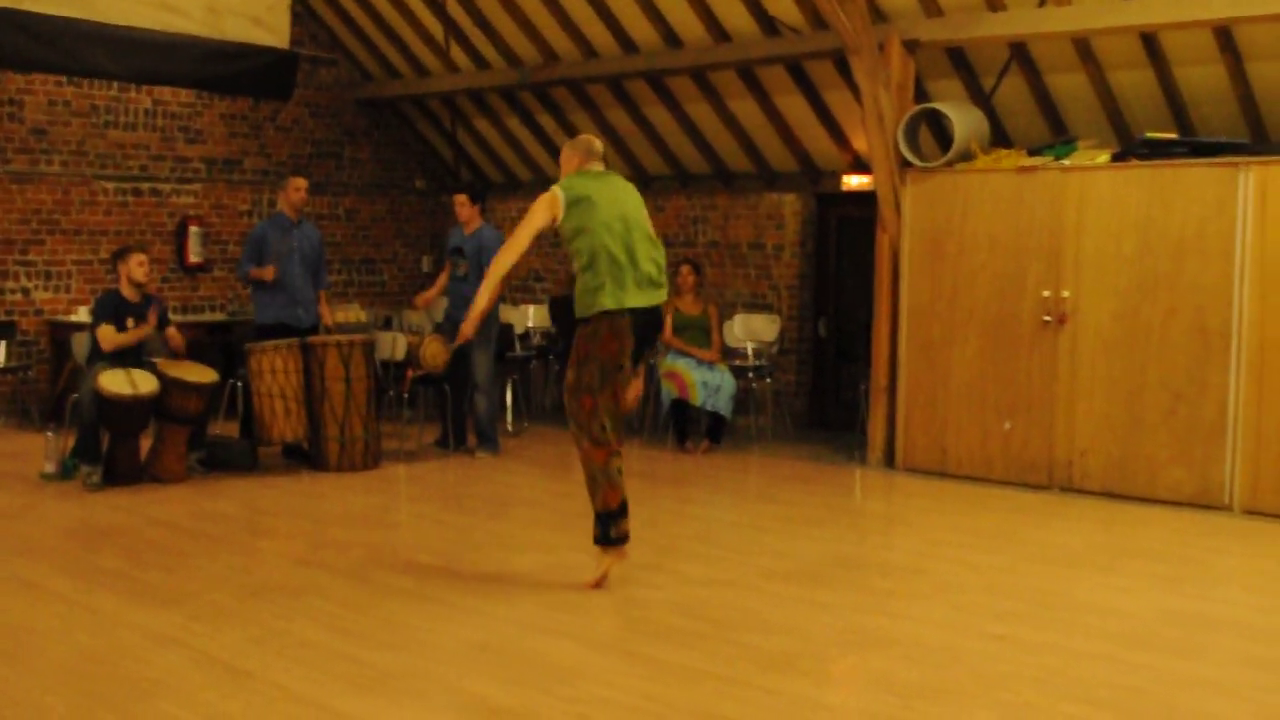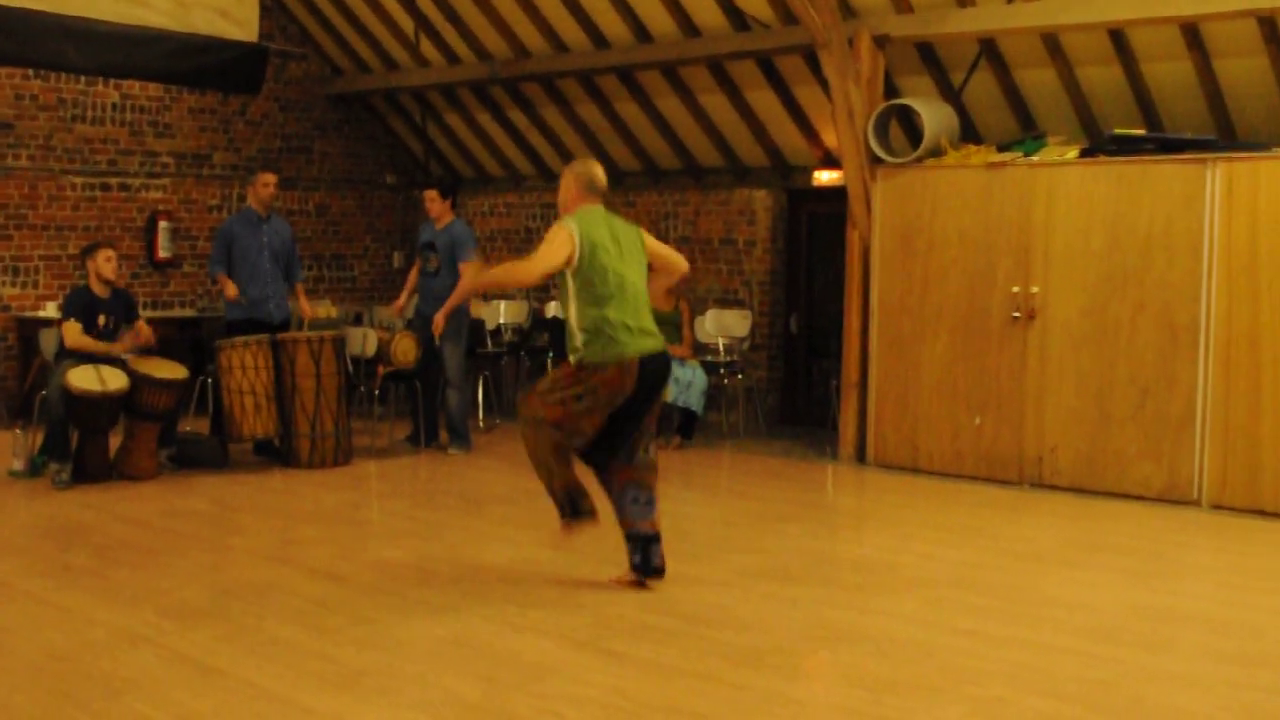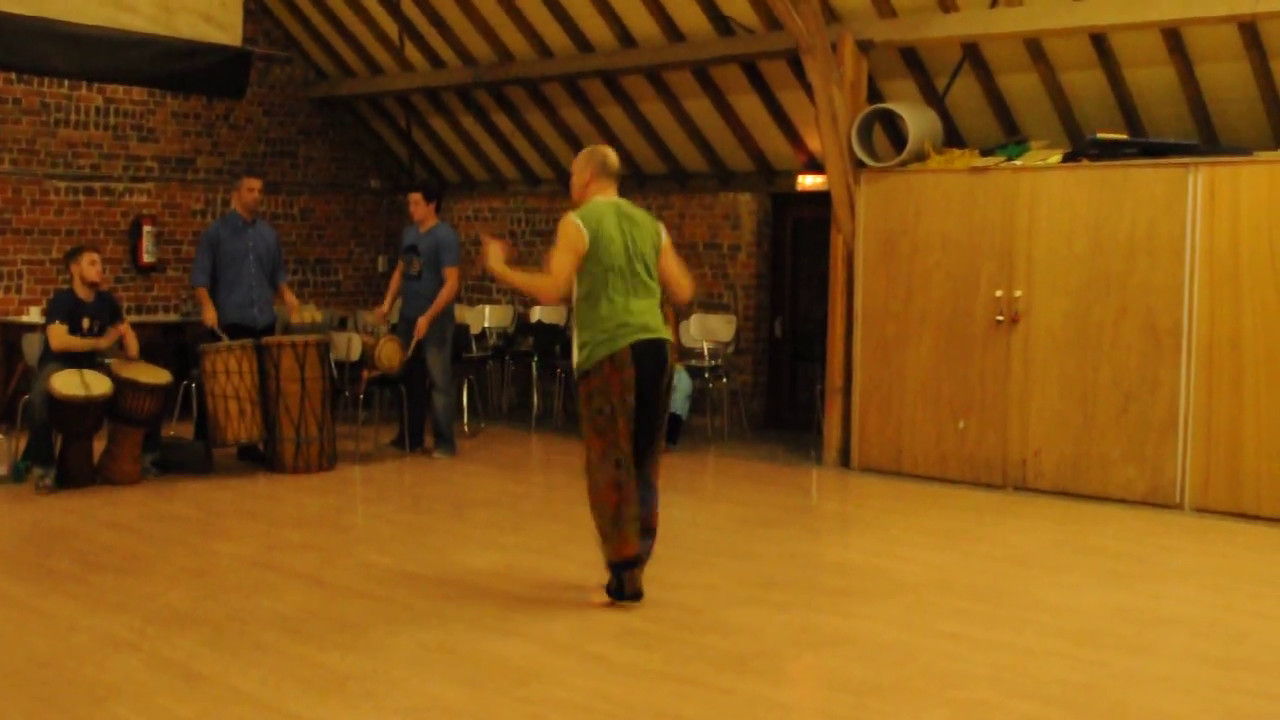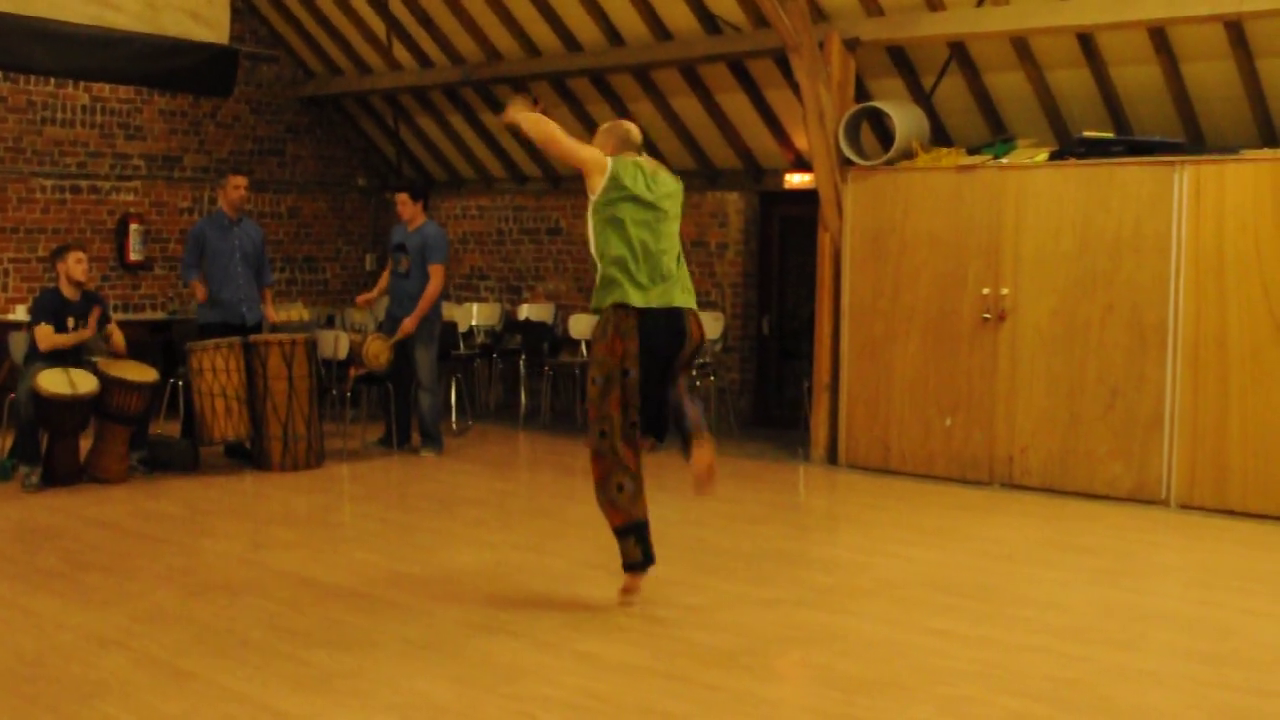
dt=0.3s
person 1, frame 1
left shoulder: (559, 194)
right shoulder: (626, 190)
left elbow: (516, 244)
right elbow: (648, 243)
left wrist: (481, 299)
left hip: (608, 313)
right hip: (650, 308)
left knee: (593, 424)
left ankle: (612, 535)
right ankle: (628, 375)
person 1, frame 2
left shoulder: (570, 229)
right shoulder: (630, 231)
left elbow: (530, 272)
right elbow: (678, 266)
left wrist: (479, 279)
left hip: (609, 361)
right hip: (653, 358)
left knee: (538, 420)
right knee: (628, 462)
left ankle: (575, 507)
right ankle: (647, 561)
person 1, frame 3
left shoulder: (577, 222)
right shoulder: (649, 224)
left elbow: (551, 289)
right elbow: (682, 292)
left wrist: (499, 268)
left hip: (610, 355)
right hip: (655, 347)
left knee: (609, 470)
right knee: (639, 460)
left ankle: (624, 578)
right ankle: (640, 551)
person 1, frame 4
left shoulder: (606, 168)
right shoulder: (669, 185)
left elbow: (540, 129)
left wrist: (520, 114)
left hip: (626, 319)
right hip: (679, 316)
left knee: (613, 439)
right knee: (668, 386)
left ankle: (635, 555)
right ankle: (696, 436)
person 2, frame 1
left shoulder: (313, 233)
right shoulder: (263, 231)
right elbow: (243, 268)
left wrist: (322, 305)
right wrist: (261, 272)
left hip: (306, 319)
right hip: (272, 319)
left ankle: (293, 441)
right ankle: (247, 442)
person 2, frame 2
left shoulder: (284, 228)
right shoulder: (231, 226)
left elbow: (293, 268)
right elbow: (216, 264)
left wrist: (301, 298)
right wrist: (225, 283)
left hip: (278, 315)
right hip: (242, 315)
left ankle: (264, 438)
right ankle: (218, 438)
person 2, frame 3
left shoulder: (269, 233)
right shoulder: (216, 231)
left elbow: (277, 271)
right elbow: (201, 273)
left wrist: (285, 293)
right wrist: (207, 306)
left hip: (263, 320)
right hip: (228, 321)
left ankle: (249, 443)
right ankle: (202, 443)
person 2, frame 4
left shoulder: (255, 231)
right shoulder: (202, 230)
right elbow: (188, 268)
left wrist: (268, 305)
right wrist: (196, 286)
left hip: (250, 319)
right hip: (216, 319)
left ankle: (235, 440)
right ankle: (189, 442)
person 3, frame 1
left shoulder: (490, 237)
right shoulder: (454, 234)
right wrist: (433, 293)
left hip: (480, 321)
right hip: (452, 317)
left knee: (481, 381)
right knee: (452, 378)
left ankle: (487, 442)
right ankle: (453, 437)
person 3, frame 2
left shoulder: (461, 233)
right shoulder: (424, 229)
left elbow: (468, 278)
left wrist: (445, 312)
right wrist: (404, 298)
left hip: (451, 317)
right hip: (423, 314)
left knee: (453, 377)
right knee: (421, 375)
left ankle: (459, 438)
right ankle: (424, 433)
person 3, frame 3
left shoulder: (445, 236)
right shoulder: (408, 232)
left elbow: (452, 284)
left wrist: (428, 317)
right wrist: (388, 302)
left hip: (435, 320)
right hip: (407, 317)
left knee: (439, 381)
right knee: (407, 379)
left ankle: (445, 442)
right ankle: (410, 437)
person 3, frame 4
left shoulder: (433, 235)
right shoulder: (397, 232)
left elbow: (436, 281)
left wrist: (415, 318)
right wrist: (374, 295)
left hip: (422, 319)
right hip: (394, 316)
left knee: (424, 380)
right knee: (395, 377)
left ankle: (432, 440)
right ankle: (397, 435)
person 4, frame 1
left shoulder: (153, 302)
right shoulder: (108, 301)
left elbow: (173, 338)
right elbow: (108, 343)
left wrist: (178, 344)
right wrist: (146, 330)
left hip: (137, 364)
right hip: (107, 364)
right knee: (90, 393)
left ankle: (192, 451)
right ankle: (90, 462)
person 4, frame 2
left shoulder: (122, 297)
right shoulder: (77, 297)
left elbow: (141, 327)
right elbow: (72, 340)
left wrist: (145, 337)
right wrist: (116, 347)
left hip: (108, 361)
right hip: (75, 361)
right knee: (57, 389)
left ankle: (162, 448)
right ankle: (58, 459)
person 4, frame 3
left shoulder: (107, 301)
right shoulder: (61, 300)
left elbow: (127, 334)
right elbow: (58, 342)
left wrist: (132, 353)
right wrist: (102, 343)
left hip: (92, 365)
right hip: (58, 365)
right knee: (40, 395)
left ankle: (146, 453)
right ankle: (42, 465)
person 4, frame 4
left shoulder: (93, 300)
right shoulder: (47, 299)
left elbow: (113, 332)
right elbow: (45, 343)
left wrist: (118, 347)
right wrist: (85, 333)
left hip: (78, 363)
right hip: (45, 364)
right knee: (26, 393)
left ankle: (133, 452)
right ankle: (29, 464)
